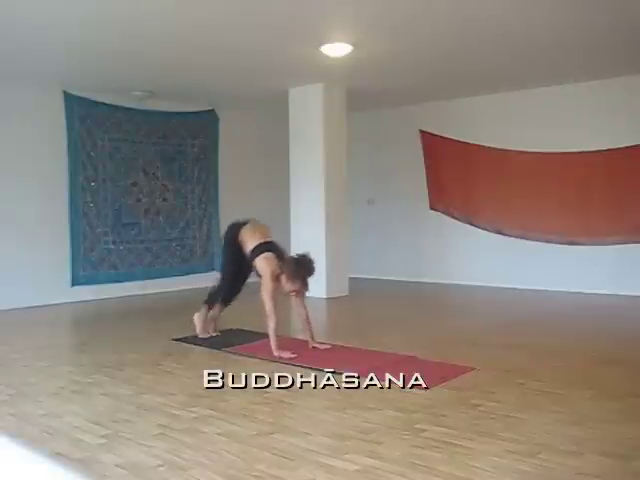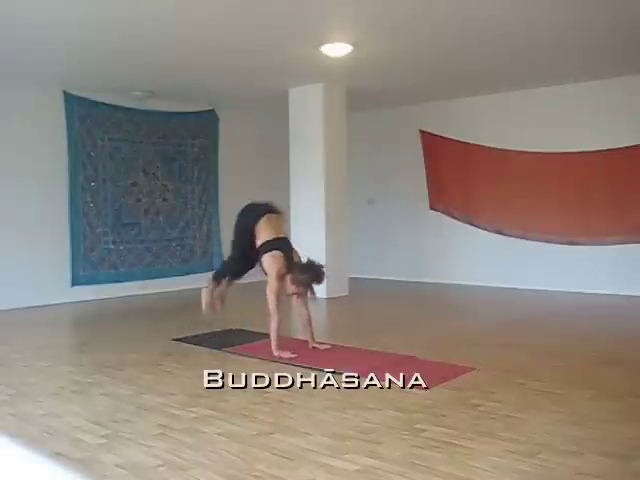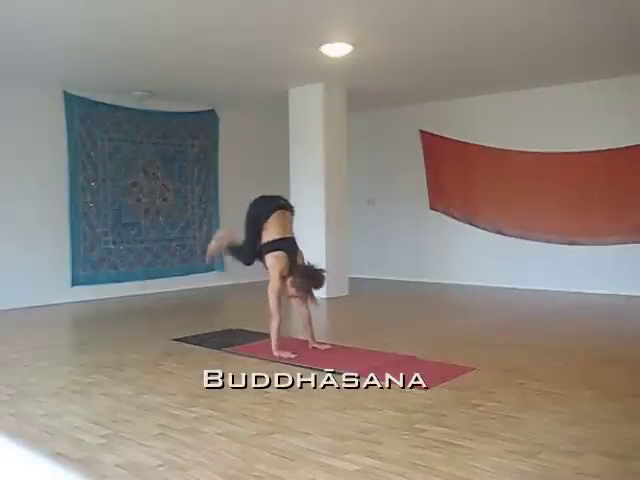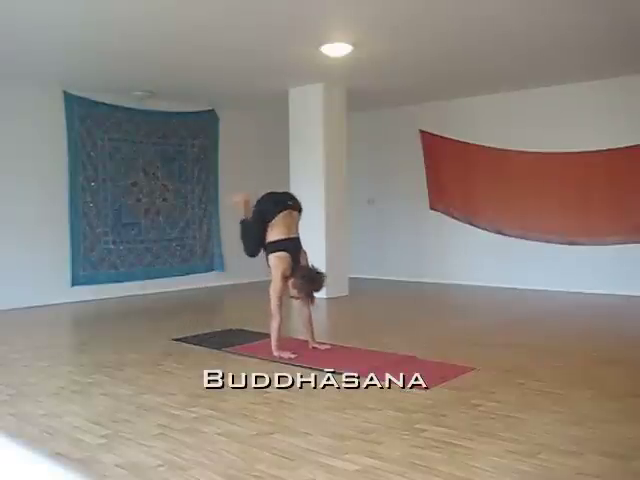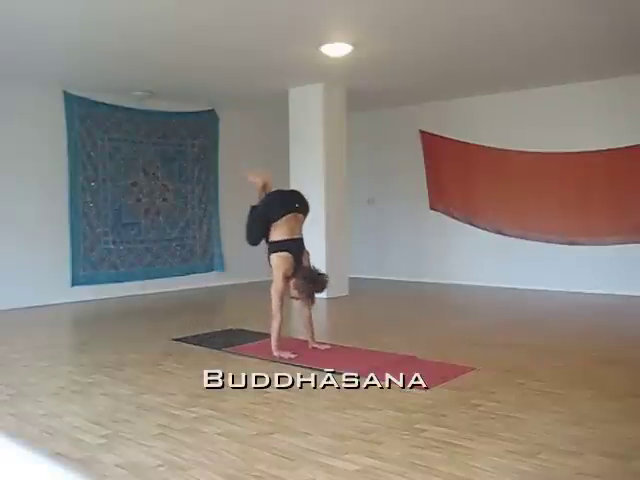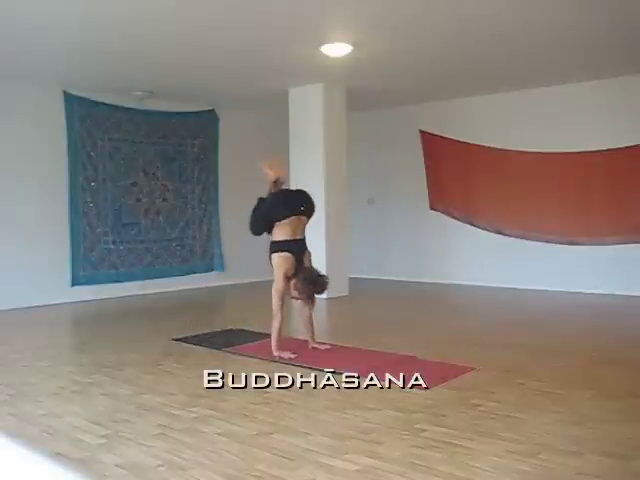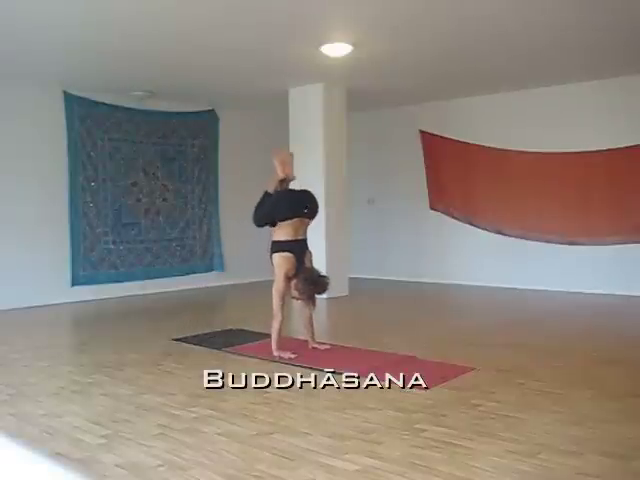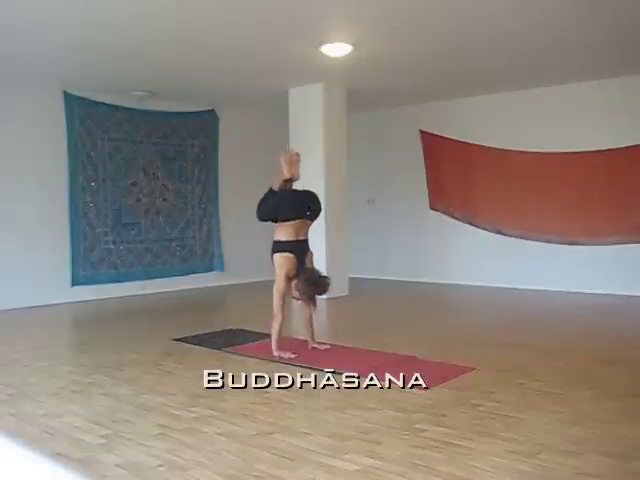
dt=0.1s
person 1, frame 1
left shoulder: (291, 271)
right shoulder: (269, 270)
left elbow: (300, 307)
right elbow: (270, 314)
left wrist: (312, 341)
right wrist: (275, 349)
right hip: (237, 234)
left knee: (236, 285)
right knee: (229, 282)
left ankle: (213, 314)
right ankle: (203, 314)
person 1, frame 2
left shoulder: (296, 268)
right shoulder: (275, 269)
left elbow: (302, 307)
right elbow: (273, 313)
left wrist: (312, 341)
right wrist: (276, 349)
right hip: (252, 215)
left knee: (245, 265)
right knee: (237, 262)
left ankle: (222, 287)
right ankle: (213, 286)
person 1, frame 3
left shoulder: (299, 268)
right shoulder: (277, 271)
left elbow: (303, 306)
right elbow: (275, 314)
left wrist: (312, 341)
right wrist: (276, 349)
right hip: (260, 210)
left knee: (248, 256)
right knee: (247, 258)
left ankle: (225, 241)
right ankle: (223, 241)
person 1, frame 4
left shoulder: (302, 267)
right shoulder: (281, 271)
left elbow: (305, 308)
right elbow: (276, 315)
left wrist: (312, 341)
right wrist: (275, 350)
right hip: (266, 207)
right knee: (251, 251)
right ankle: (246, 207)
person 1, frame 5
left shoulder: (304, 270)
right shoulder: (282, 273)
left elbow: (307, 309)
right elbow: (276, 315)
left wrist: (312, 342)
right wrist: (275, 350)
right hip: (275, 206)
right knee: (253, 239)
right ankle: (263, 188)
person 1, frame 6
left shoulder: (305, 270)
right shoulder: (283, 273)
left elbow: (307, 308)
right elbow: (277, 315)
left wrist: (312, 341)
right wrist: (275, 350)
right hip: (280, 206)
right knee: (256, 229)
left ankle: (275, 181)
right ankle: (274, 180)
person 1, frame 7
left shoulder: (305, 274)
right shoulder: (284, 275)
left elbow: (307, 308)
right elbow: (277, 314)
left wrist: (312, 341)
right wrist: (275, 350)
right hip: (286, 207)
right knee: (259, 219)
left ankle: (284, 178)
right ankle: (282, 178)
person 1, frame 8
left shoulder: (306, 273)
right shoulder: (285, 275)
left elbow: (308, 309)
right elbow: (278, 315)
left wrist: (312, 341)
right wrist: (275, 349)
right hip: (288, 207)
right knee: (263, 214)
right ankle: (287, 177)
